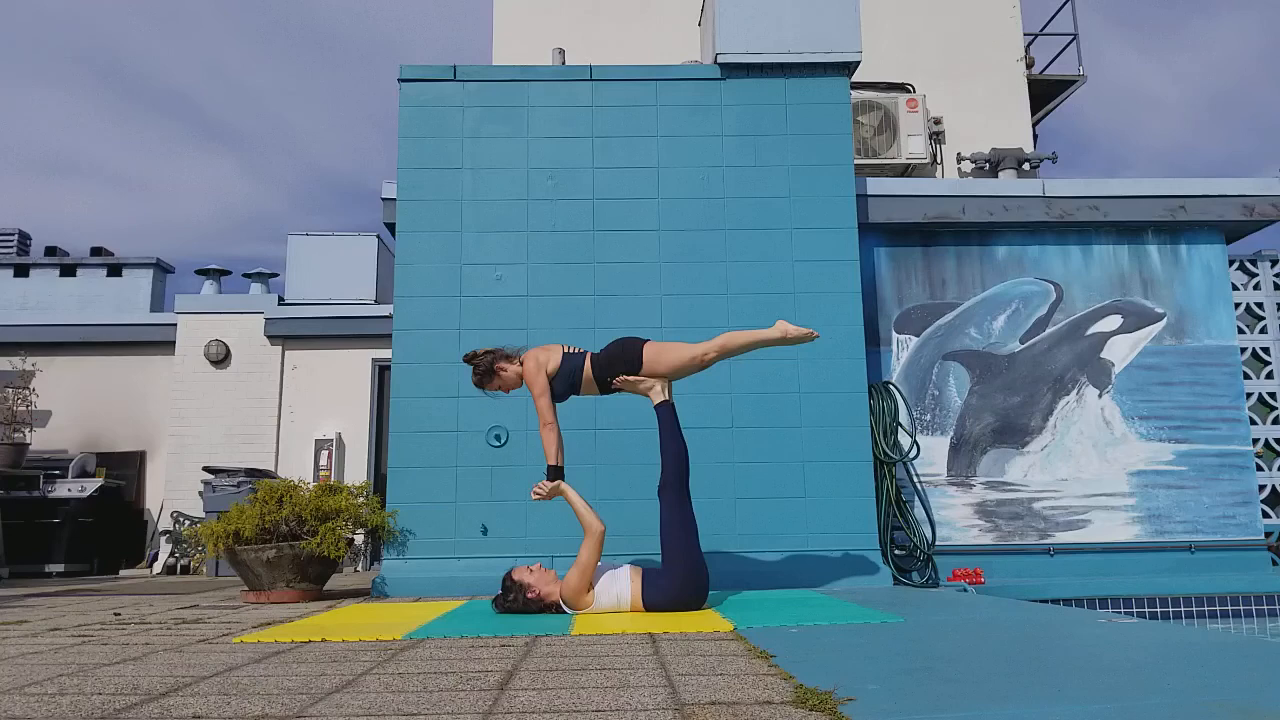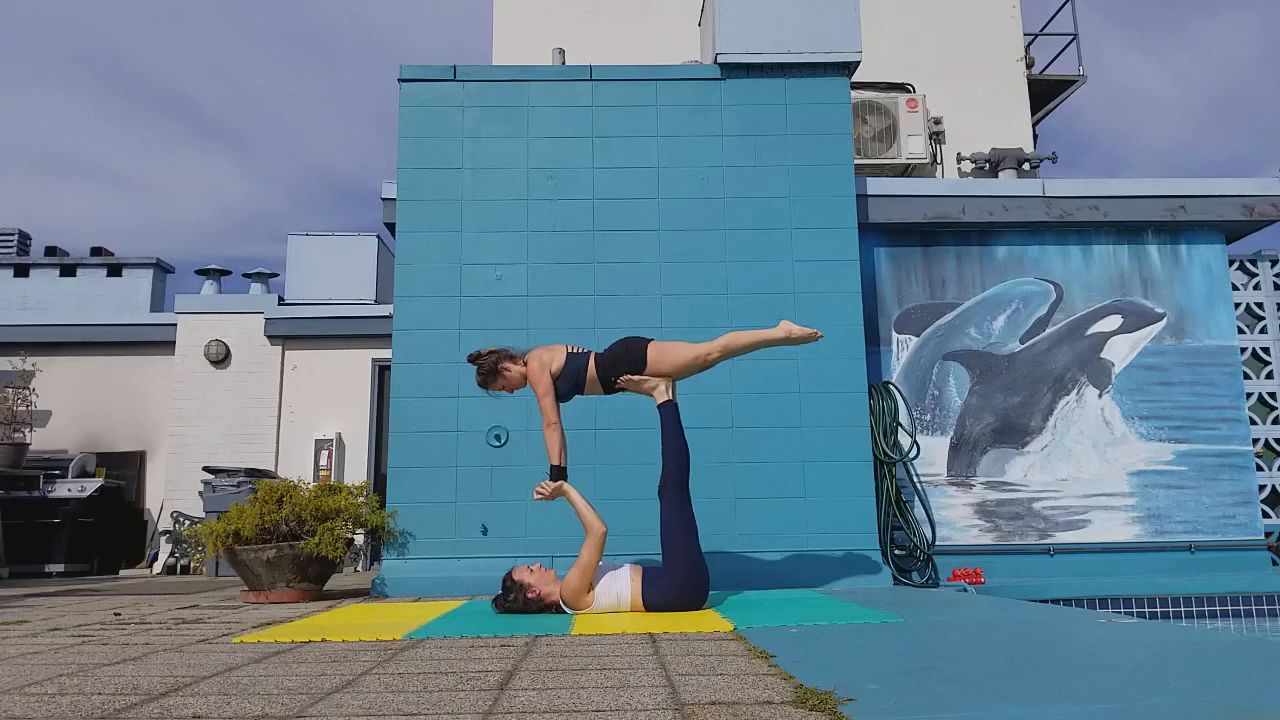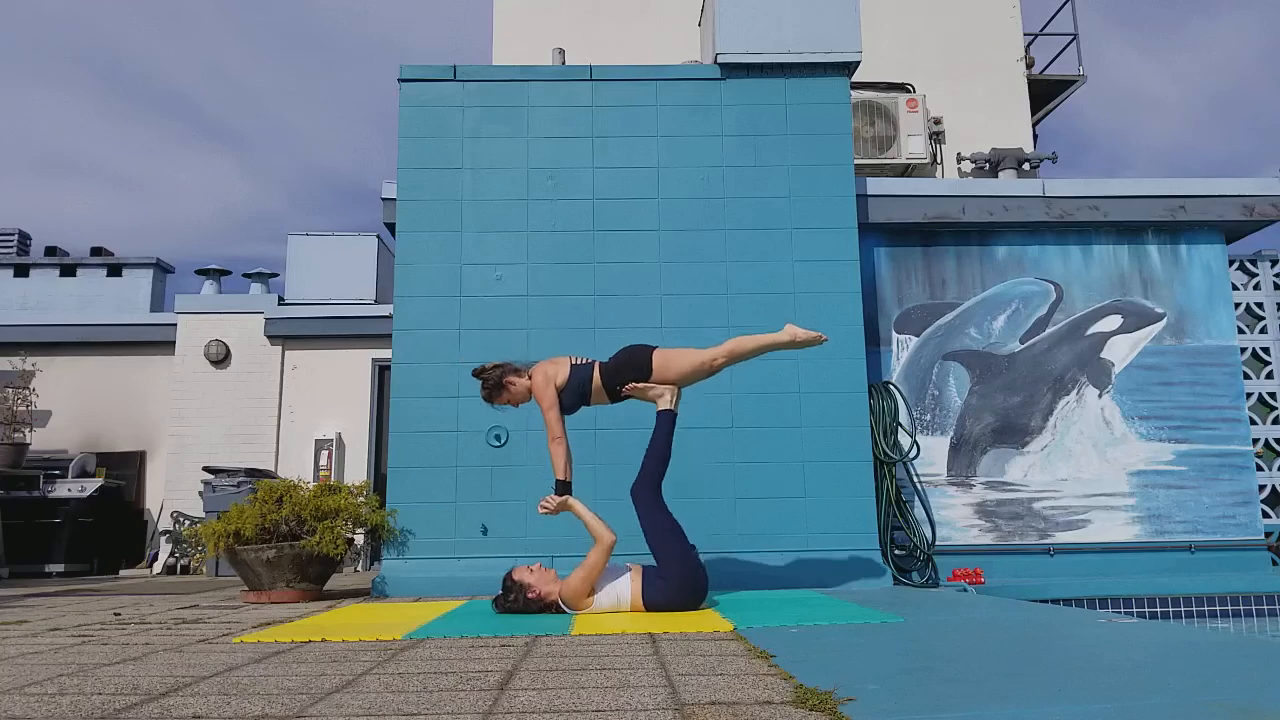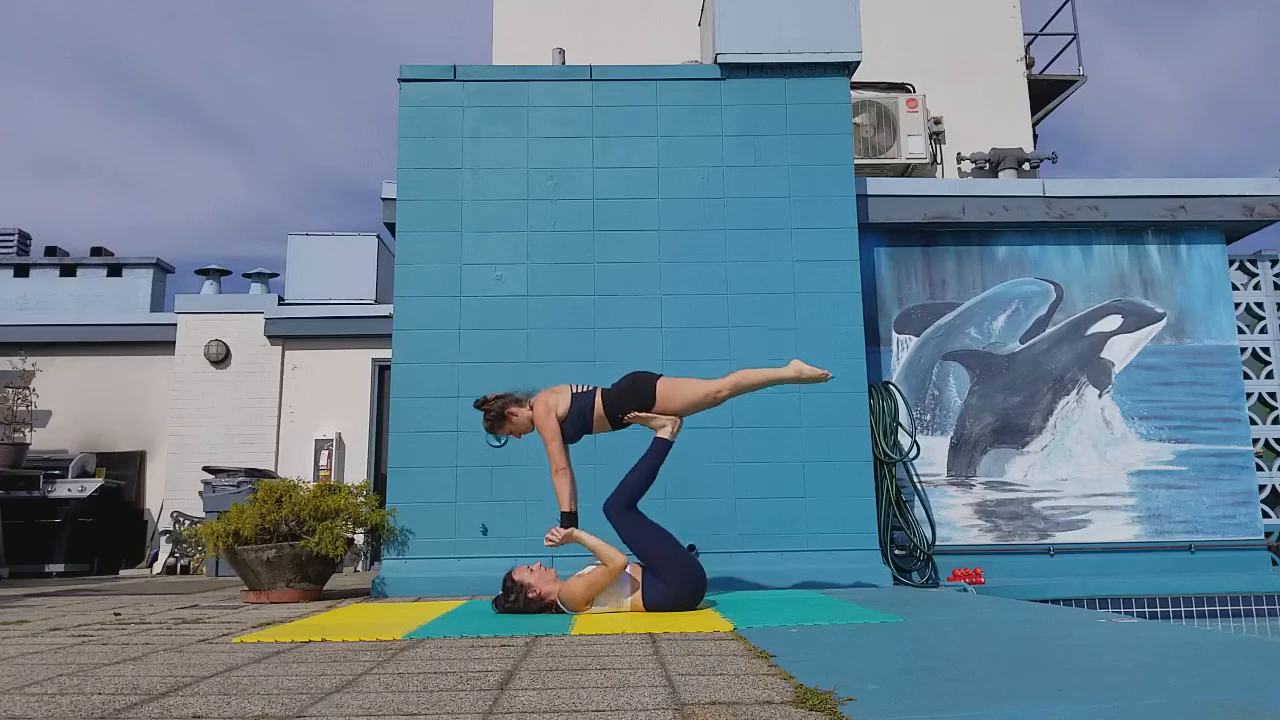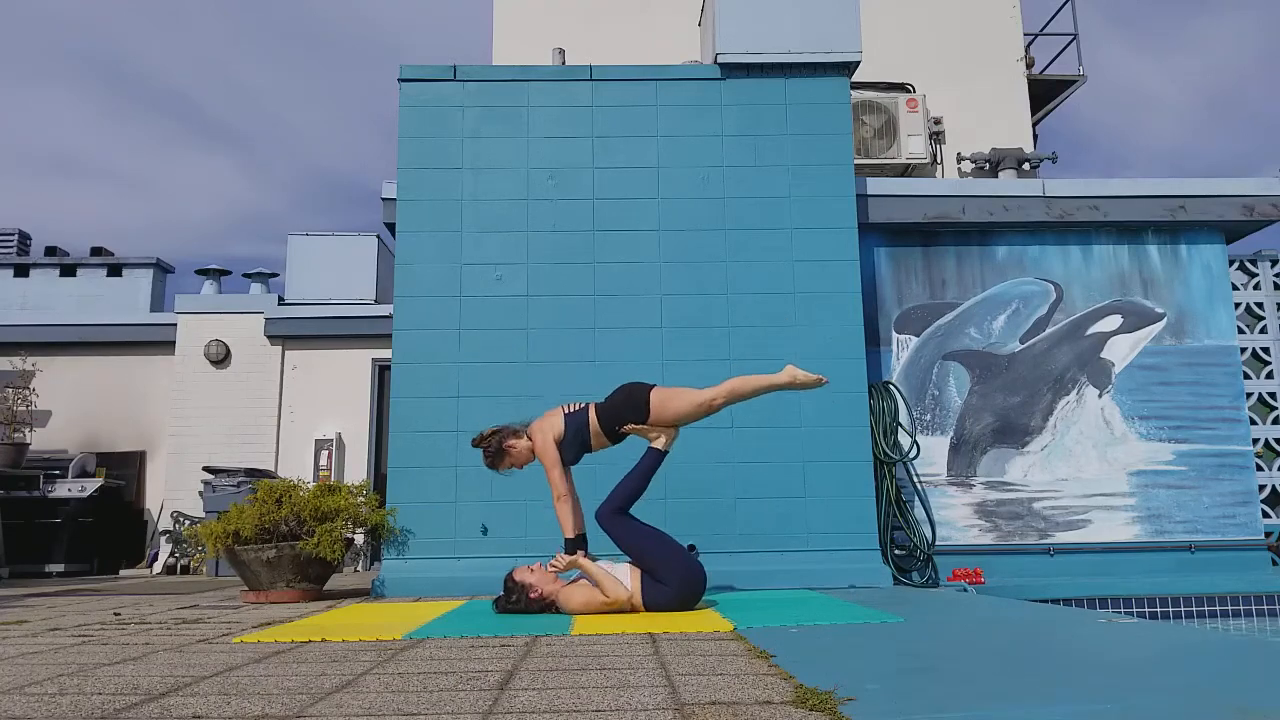
dt=0.4s
person 1, frame 1
left shoulder: (531, 365)
right shoulder: (538, 364)
left elbow: (548, 424)
right elbow: (552, 425)
left wrist: (554, 475)
right wrist: (557, 473)
left hip: (624, 362)
right hip: (621, 368)
left knee: (706, 353)
right knee: (705, 356)
left ankle: (776, 333)
right ankle: (777, 333)
person 1, frame 2
left shoulder: (535, 365)
right shoulder: (542, 365)
left elbow: (551, 424)
right elbow: (555, 425)
left wrist: (556, 475)
right wrist: (560, 475)
left hip: (628, 363)
right hip: (625, 369)
left knee: (710, 352)
right knee: (708, 356)
left ankle: (780, 334)
right ankle: (780, 333)
person 1, frame 3
left shoulder: (539, 379)
right shoulder: (547, 377)
left elbow: (556, 439)
right elbow: (560, 439)
left wrist: (561, 488)
right wrist: (565, 487)
left hip: (634, 370)
right hip: (632, 375)
left knee: (715, 359)
right knee: (714, 363)
left ankle: (786, 336)
right ankle: (786, 336)
person 1, frame 4
left shoulder: (541, 409)
right shoulder: (550, 407)
left elbow: (560, 470)
right elbow: (565, 470)
left wrist: (568, 521)
right wrist: (571, 518)
left hip: (635, 398)
right hip: (633, 400)
left knee: (718, 390)
right knee: (718, 390)
left ankle: (790, 373)
right ankle: (790, 371)
person 1, frame 5
left shoulder: (540, 438)
right shoulder: (544, 437)
left elbow: (561, 497)
right elbow: (567, 498)
left wrist: (573, 549)
right wrist: (578, 547)
left hip: (630, 409)
right hip: (628, 414)
left knee: (713, 399)
right knee: (712, 400)
left ankle: (784, 377)
right ankle: (784, 375)
person 2, frame 1
left shoulder: (569, 594)
right shoulder: (571, 593)
right elbow: (596, 531)
right wrist: (564, 489)
right hip: (682, 588)
right knee: (672, 489)
right ankle: (659, 399)
person 2, frame 2
left shoulder: (571, 594)
right shoulder: (571, 593)
right elbow: (598, 532)
right wrist: (566, 490)
left hip: (679, 588)
right hip: (682, 589)
right knee: (672, 489)
right ankle: (663, 398)
person 2, frame 3
left shoulder: (571, 593)
right shoulder: (571, 593)
right elbow: (607, 540)
right wrist: (571, 503)
left hip: (677, 587)
right hip: (681, 587)
right knee: (643, 491)
left ankle: (665, 405)
right ankle: (666, 406)
person 2, frame 4
left shoulder: (572, 588)
right shoulder: (571, 593)
right elbow: (618, 561)
right wrist: (575, 534)
left hip: (678, 586)
right hip: (680, 586)
left knee: (618, 508)
right knee: (617, 507)
left ankle: (664, 434)
right ankle: (664, 435)
person 2, frame 5
left shoulder: (570, 591)
right shoulder: (568, 598)
right elbow: (620, 595)
right wrist: (581, 562)
left hip: (677, 586)
right hip: (678, 585)
left knee: (609, 512)
right knee: (610, 513)
left ankle: (659, 442)
right ankle: (659, 442)
